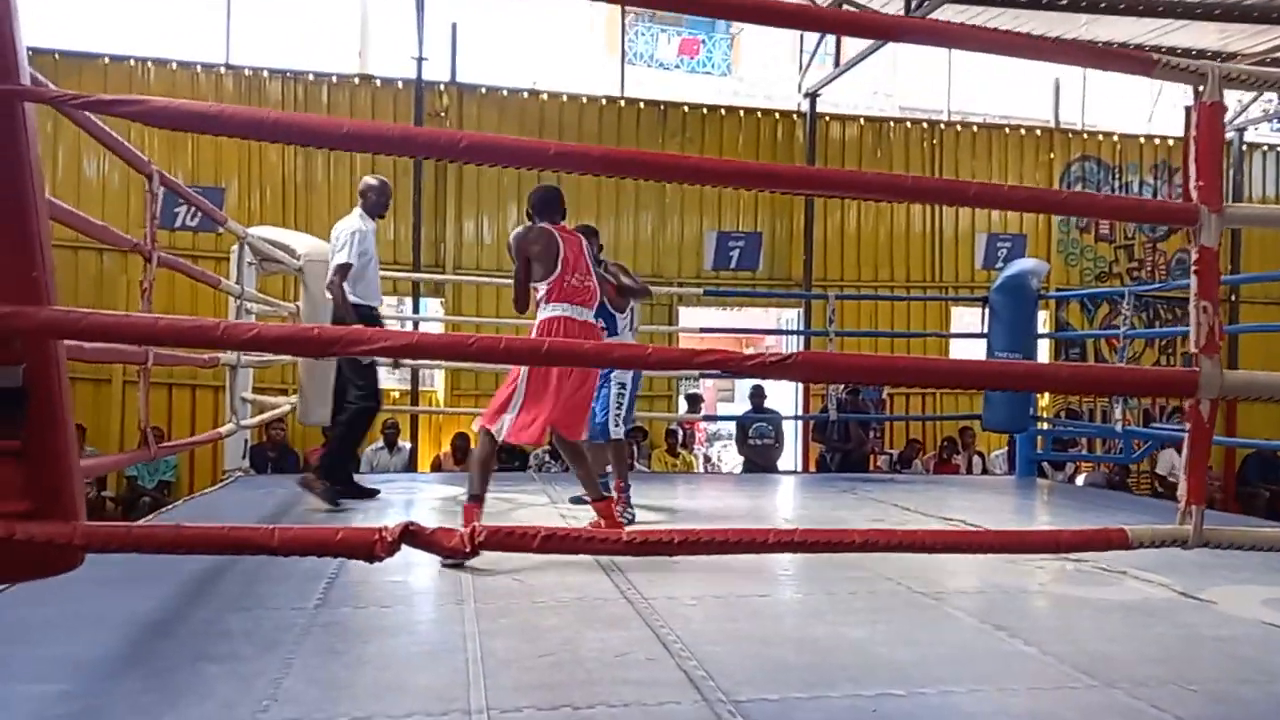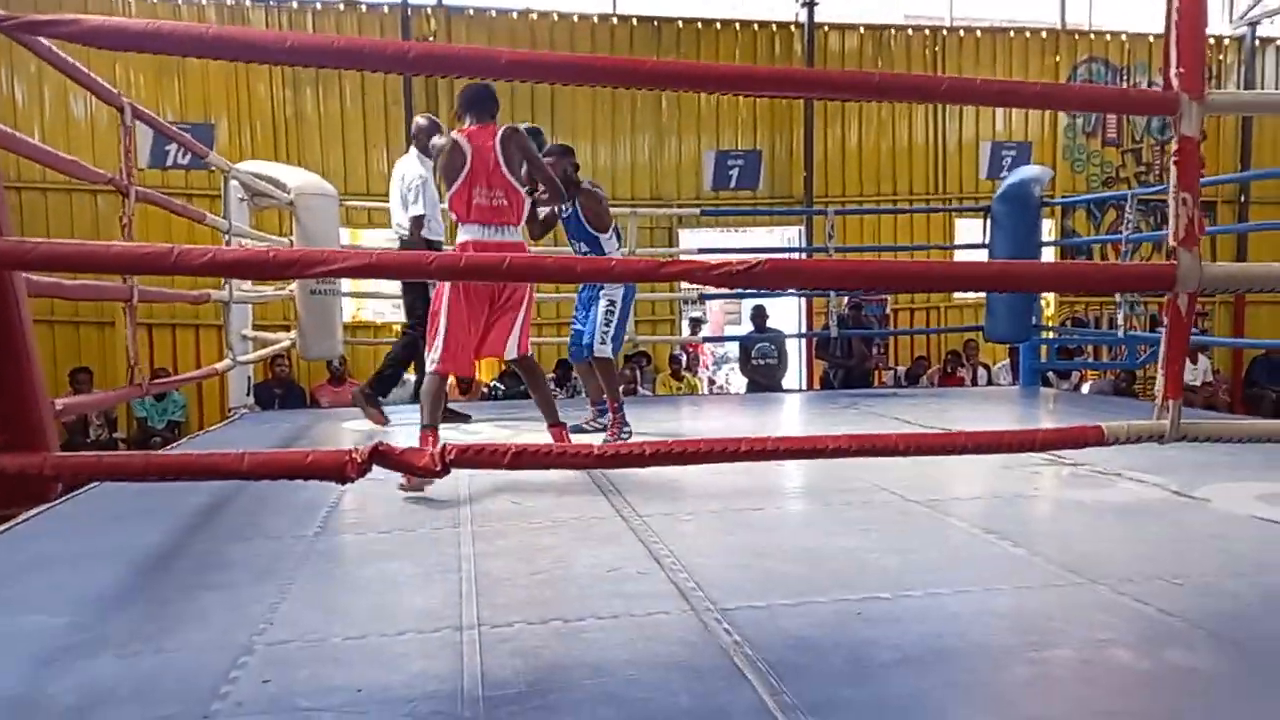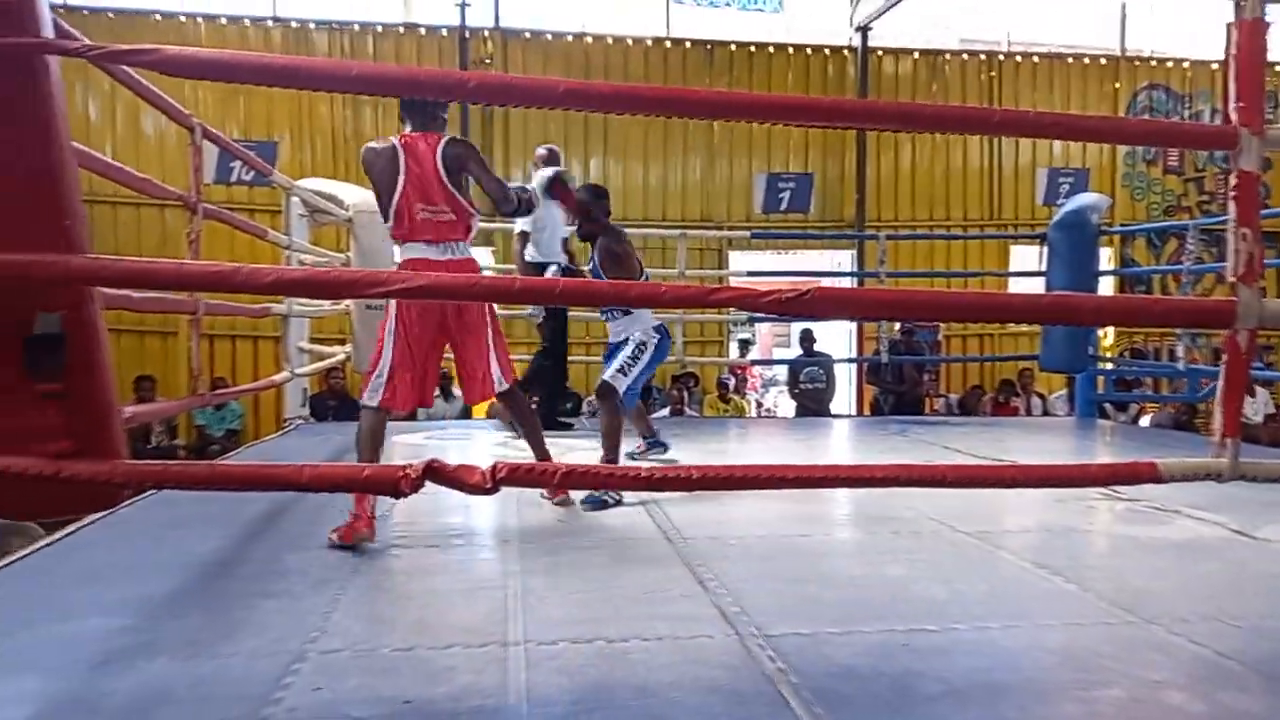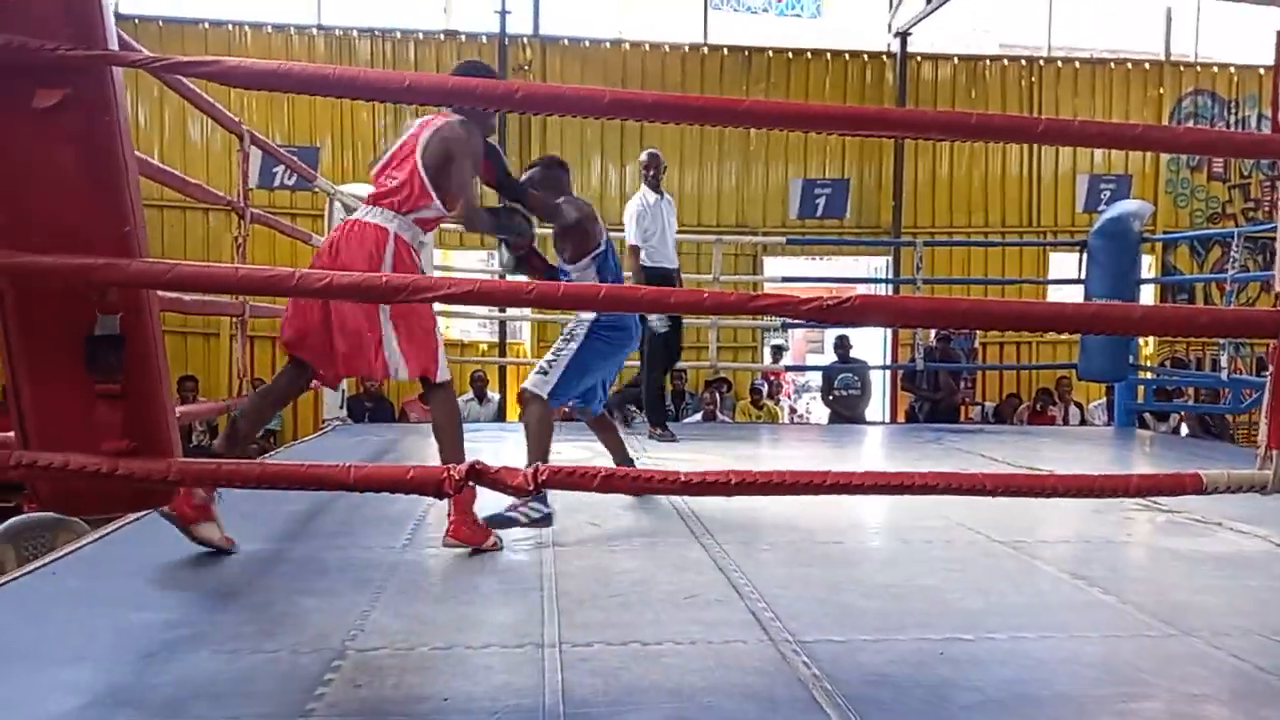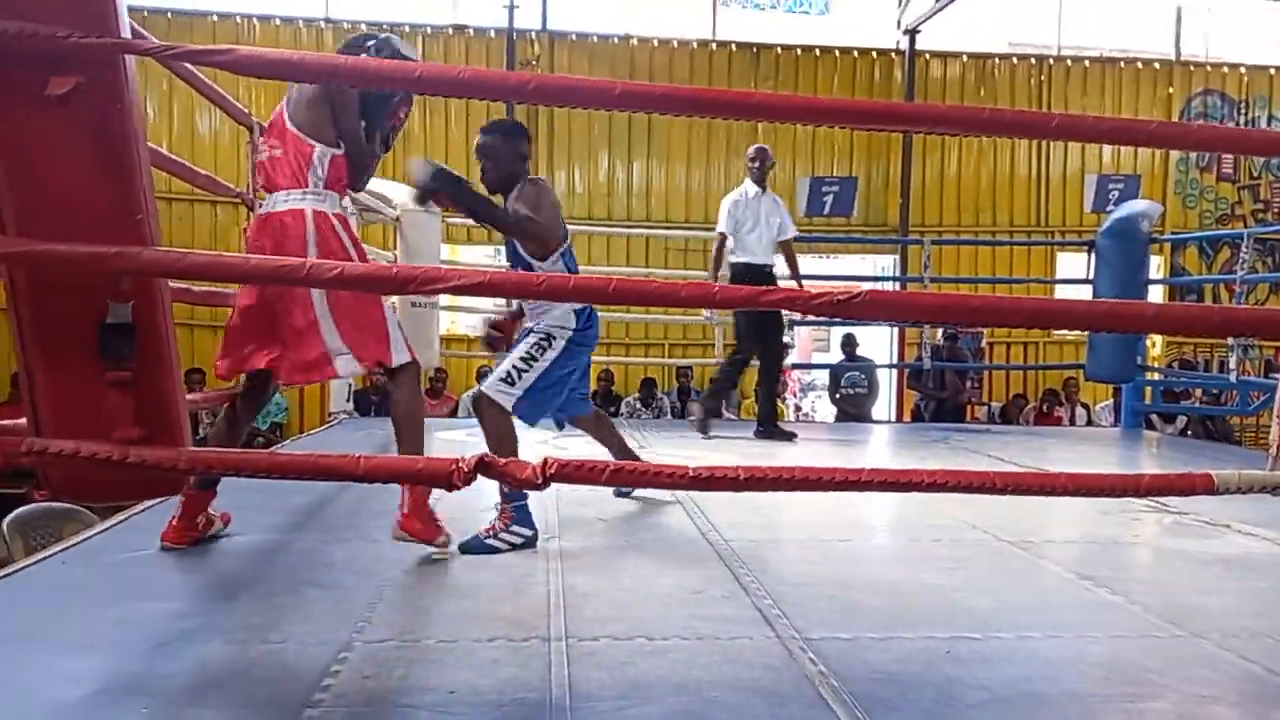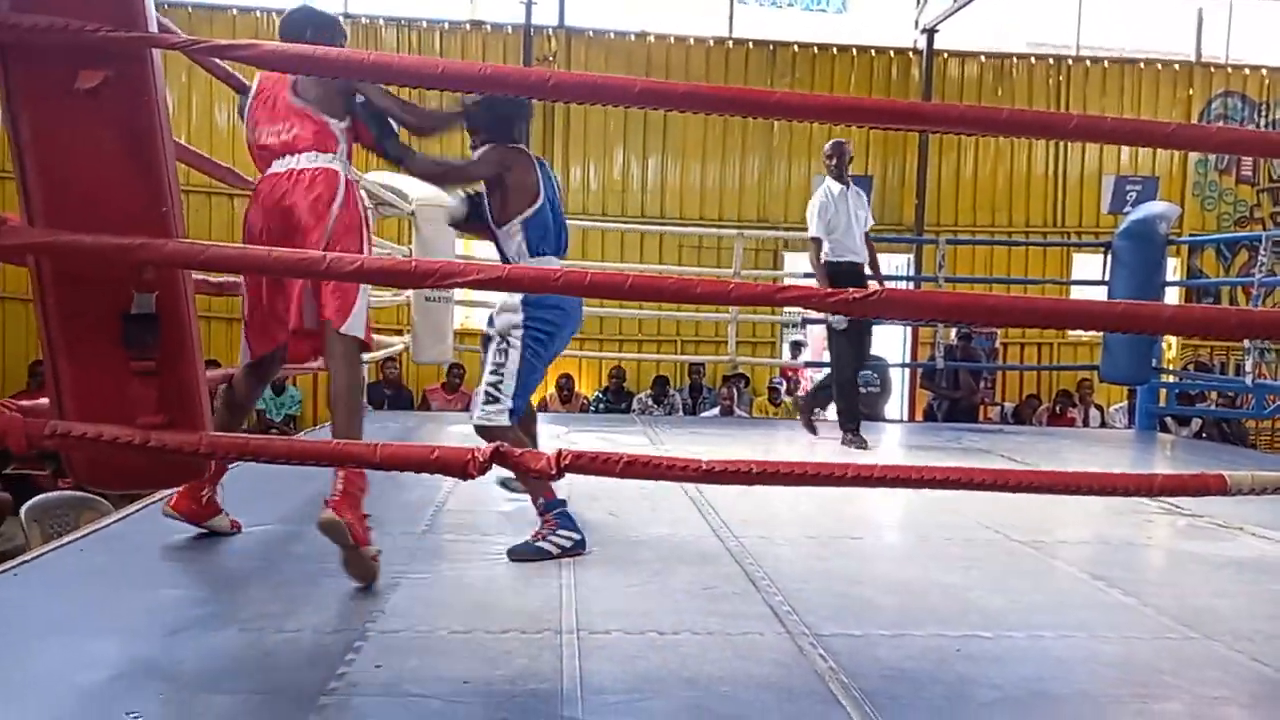
dt=0.7s
person 1, frame 1
left shoulder: (526, 237)
right shoulder: (584, 243)
left elbow: (520, 304)
right elbow: (627, 291)
left hip: (552, 330)
right hip: (587, 336)
left knee: (491, 429)
right knee: (566, 434)
left ankle: (472, 523)
right ankle: (607, 515)
person 1, frame 2
left shoulder: (449, 146)
right shoulder: (512, 137)
left elbow: (450, 203)
right elbow: (556, 194)
right wrist: (529, 194)
left hip: (471, 254)
right hip: (513, 253)
left knee: (441, 361)
right knee: (520, 354)
left ankle: (428, 447)
right ankle: (561, 438)
person 1, frame 3
left shoulder: (375, 154)
right shoulder: (455, 149)
right elbow: (507, 205)
right wrist: (536, 194)
left hip: (414, 275)
right hip: (462, 274)
left knee: (378, 396)
right knee: (503, 385)
left ankle: (363, 511)
person 1, frame 4
left shoulder: (425, 126)
right shoulder: (464, 136)
right elbow: (471, 217)
right wrist: (508, 225)
left hip: (350, 241)
right hip: (385, 251)
left knee: (296, 373)
right knee: (436, 382)
left ankle: (197, 492)
right ankle: (464, 519)
person 1, frame 5
left shoulder: (297, 100)
right shoulder: (338, 82)
right elbow: (359, 170)
left wrist: (381, 124)
right wrist: (380, 116)
left hip: (269, 232)
right hip: (313, 231)
left knee: (257, 380)
right knee: (399, 366)
left ankle: (189, 515)
right ankle: (416, 506)
person 1, frame 6
left shoulder: (255, 89)
right shoulder: (335, 83)
right elbow: (419, 124)
left hip: (267, 202)
right hip: (322, 193)
left knee: (261, 358)
right knee: (339, 344)
left ankle: (198, 491)
right ankle: (345, 499)
person 2, frame 1
left shoulder: (613, 271)
left elbow: (640, 290)
left hip: (621, 363)
left knee: (613, 428)
right knee: (591, 429)
left ankle: (623, 500)
right ankle: (598, 487)
person 2, frame 2
left shoulder: (588, 193)
right shoulder: (559, 202)
left elbow: (597, 200)
right elbow: (536, 233)
left hip: (613, 282)
right hip: (589, 283)
left knee: (598, 348)
right knee: (578, 352)
left ankle: (619, 421)
right ankle: (598, 413)
person 2, frame 3
left shoulder: (614, 241)
right shoulder: (590, 249)
left elbow: (626, 278)
left hip: (646, 337)
right hip: (623, 337)
left knee: (608, 392)
right knee: (621, 397)
right ankle: (651, 440)
person 2, frame 4
left shoulder: (569, 210)
right shoulder: (568, 219)
left elbow: (553, 214)
right elbow: (568, 281)
right wrist: (527, 258)
left hip: (599, 323)
right hip: (619, 325)
left knee: (535, 395)
right knee: (588, 407)
left ankle: (535, 498)
right ankle: (628, 472)
person 2, frame 5
left shoulder: (536, 195)
right shoulder: (516, 198)
left elbow: (528, 225)
left wrist: (457, 196)
right wrist: (511, 320)
left hip: (563, 322)
right hip: (543, 321)
left knee: (489, 401)
right knee: (574, 406)
left ankle: (514, 517)
right ankle: (633, 465)
person 2, frame 6
left shoulder: (503, 157)
right shoulder: (533, 167)
left elbow: (444, 173)
right wrist: (470, 219)
left hip: (532, 303)
right hip: (559, 300)
left knee: (494, 419)
right knee: (513, 392)
left ankle: (558, 523)
right ankle: (535, 477)
person 3, frame 1
left shoulder: (364, 230)
right shoulder: (354, 229)
right elbow: (336, 283)
left wrist: (380, 327)
right wrist: (356, 326)
left hip: (358, 322)
right hip: (350, 323)
left knee: (350, 400)
right knee: (364, 401)
left ankle: (339, 479)
right ankle: (322, 474)
person 3, frame 2
left shoulder: (408, 165)
right shoulder: (417, 172)
right elbow: (415, 229)
left hip: (416, 252)
right hip: (420, 251)
left knee: (422, 331)
right knee: (424, 331)
person 3, frame 3
left shoulder: (557, 200)
right elbow: (520, 245)
left wrist: (577, 272)
left hip: (556, 276)
right hip: (539, 273)
left knee: (558, 347)
right knee: (553, 345)
left ankle: (546, 414)
person 3, frame 4
left shoulder: (669, 202)
right shoulder: (637, 207)
right elbow: (634, 257)
left wrist: (679, 284)
left hip: (668, 279)
right hip: (650, 279)
left knee: (670, 352)
right knee: (654, 355)
left ankle: (621, 398)
right ankle: (656, 422)
person 3, frame 5
left shoulder: (778, 205)
right shoulder: (734, 201)
left elbow: (786, 248)
right elbow: (718, 246)
left wrist: (800, 288)
right wrist: (714, 286)
left hip: (768, 277)
right hip: (744, 275)
left knee: (773, 351)
right knee: (745, 349)
left ankle: (767, 421)
right ankle: (704, 405)
person 3, frame 6
left shoulder: (859, 196)
right shoulder: (821, 200)
right elbow: (816, 252)
left wrist: (881, 282)
right wrist: (827, 293)
left hip: (858, 276)
right hip: (838, 274)
left knee: (857, 354)
right knee: (846, 356)
left ankle: (812, 401)
right ankle: (850, 428)
